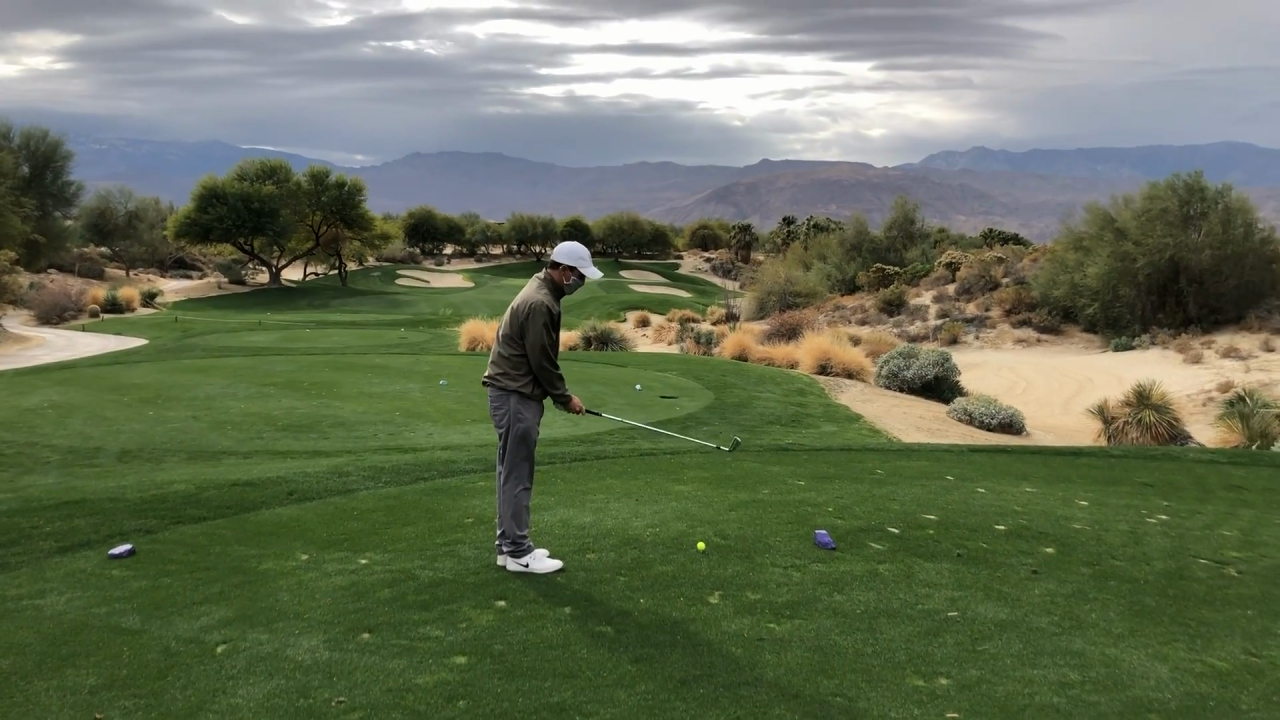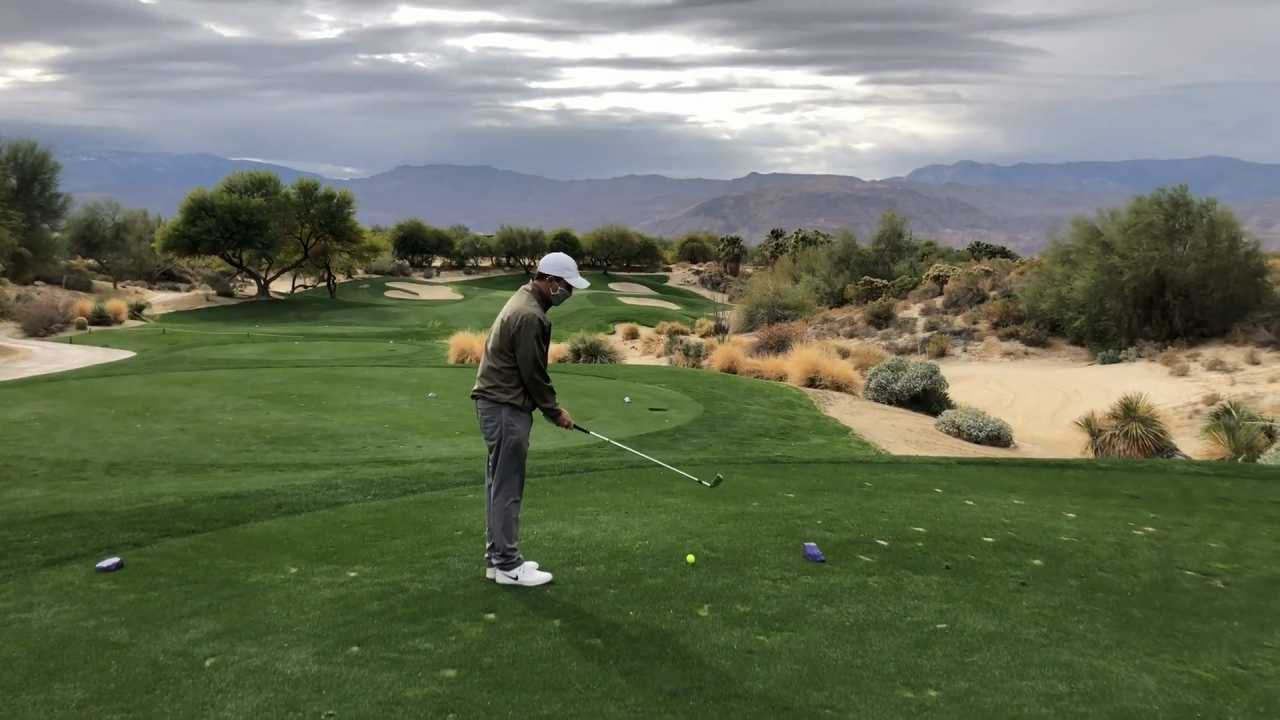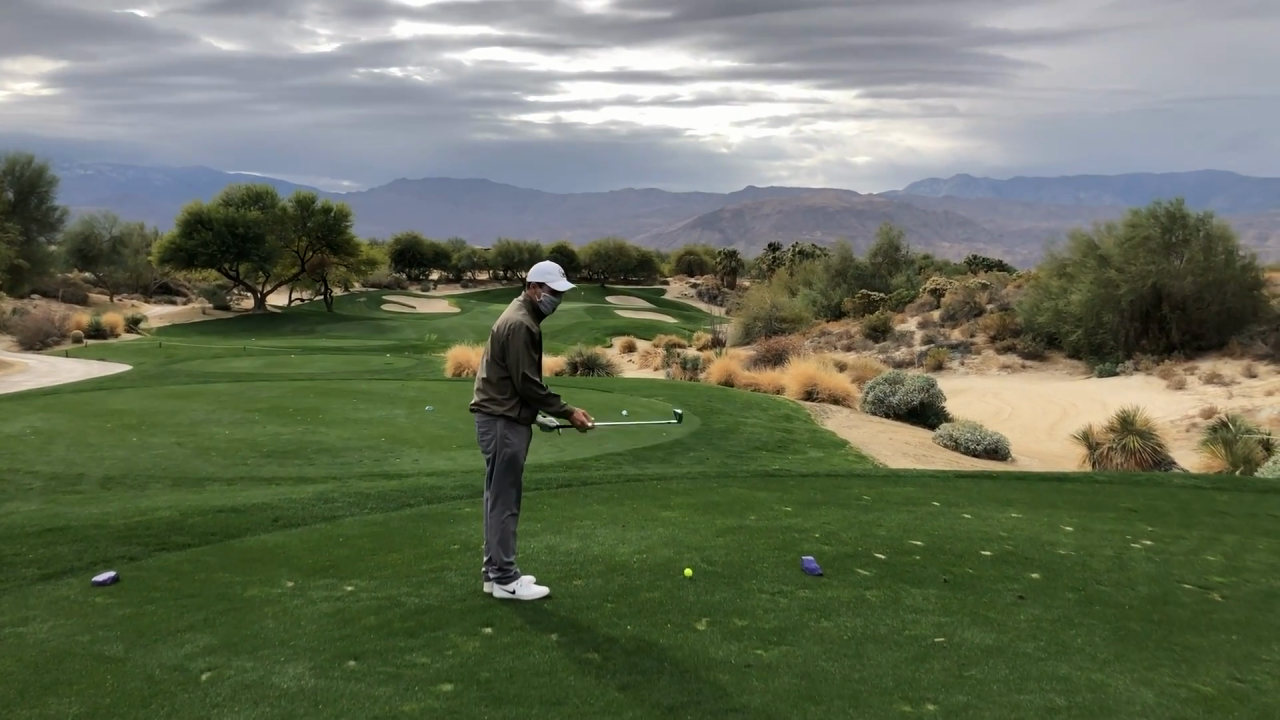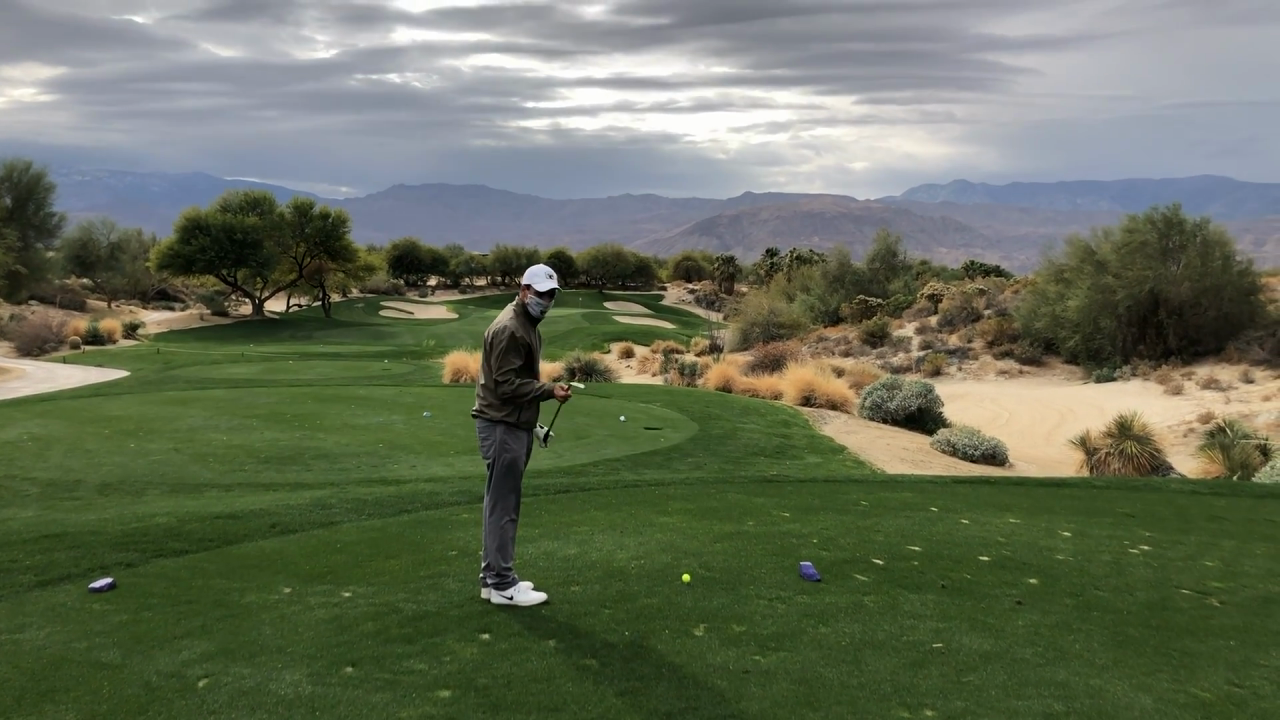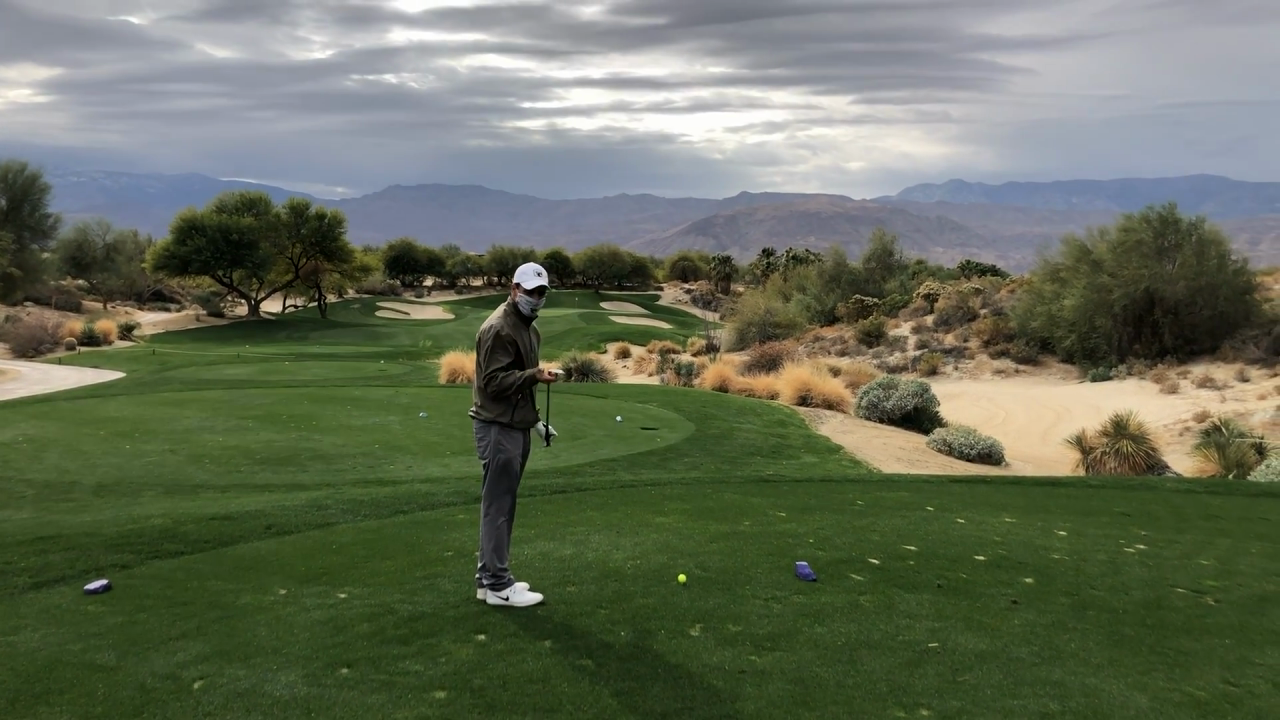
dt=0.4s
person 1, frame 1
left shoulder: (540, 291)
right shoulder: (540, 303)
right elbow: (542, 361)
left wrist: (559, 395)
right wrist: (565, 397)
left hip: (514, 392)
right hip: (515, 395)
left knee: (512, 471)
right knee: (517, 474)
left ankle: (508, 544)
right ankle: (518, 553)
person 1, frame 2
left shoulder: (523, 301)
right shoulder: (531, 316)
right elbow: (533, 373)
left wrist: (549, 407)
right wrist: (554, 410)
left hip: (499, 402)
right hip: (505, 407)
left knee: (500, 483)
right knee: (508, 485)
left ankle: (498, 556)
right ankle: (507, 565)
person 1, frame 3
left shoulder: (522, 318)
right shoulder: (520, 324)
right elbow: (529, 383)
left wrist: (538, 415)
right wrist: (568, 412)
left hip: (506, 418)
right hip: (502, 421)
left knee: (500, 497)
right knee: (505, 499)
left ankle: (496, 569)
right ankle: (504, 579)
person 1, frame 4
left shoulder: (527, 326)
right shoulder: (508, 328)
right elbow: (506, 385)
left wrist: (532, 422)
right wrist: (550, 391)
left hip: (514, 424)
right hip: (501, 426)
left knee: (501, 503)
right knee: (503, 504)
left ankle: (493, 575)
right ankle: (501, 584)
person 1, frame 5
left shoulder: (529, 327)
right shoulder: (497, 328)
right elbow: (494, 382)
left wrist: (535, 418)
right wrist: (534, 375)
left hip: (515, 425)
right hip: (498, 427)
left knee: (500, 503)
right knee: (498, 504)
left ankle: (490, 576)
right ankle: (497, 585)
